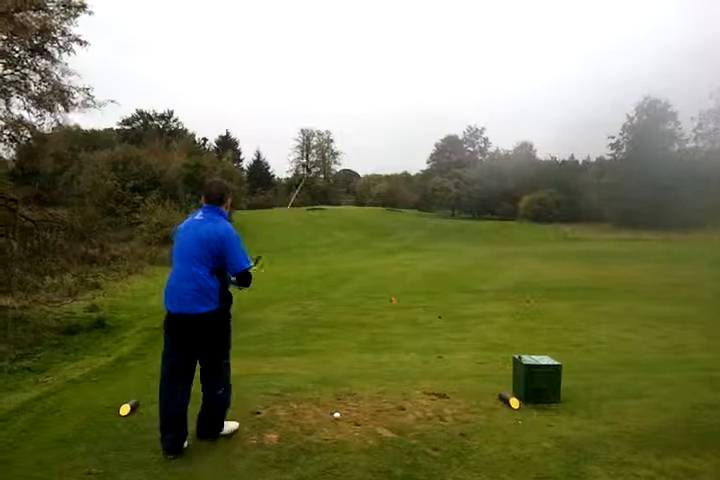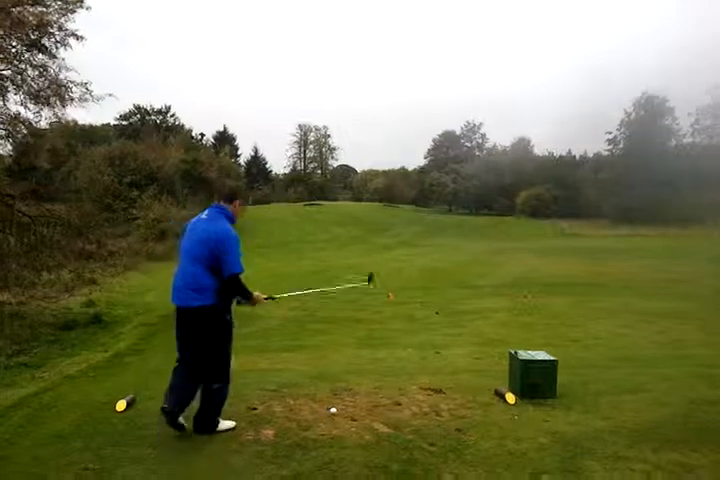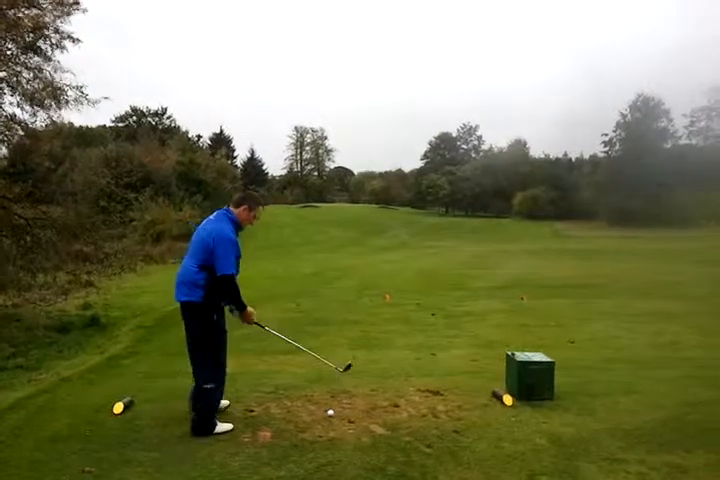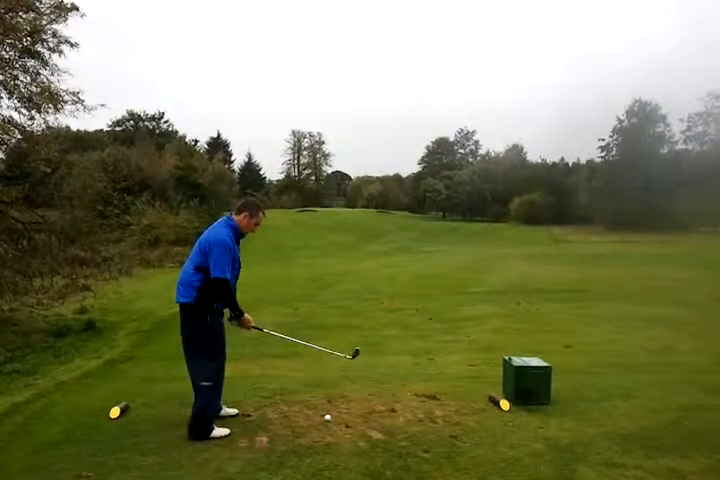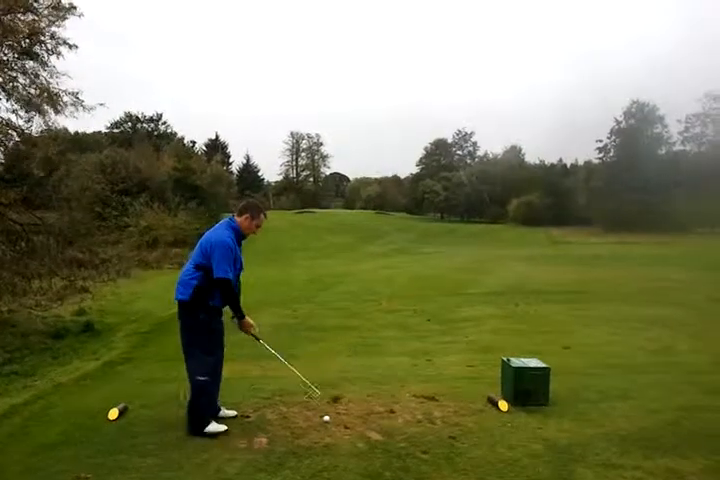
dt=0.3s
person 1, frame 1
left shoulder: (184, 226)
right shoulder: (225, 231)
right elbow: (242, 277)
right wrist: (243, 277)
left hip: (177, 309)
right hip: (209, 311)
left knee: (175, 375)
right knee: (215, 372)
left ankle: (172, 439)
right ankle: (210, 426)
person 1, frame 2
left shoulder: (194, 223)
right shoulder: (225, 232)
right elbow: (232, 280)
left wrist: (240, 294)
right wrist: (249, 296)
left hip: (185, 301)
right hip: (210, 306)
left knee: (189, 358)
right knee: (215, 366)
left ankle: (173, 406)
right ankle: (207, 421)
person 1, frame 3
left shoulder: (215, 221)
right shoulder: (225, 234)
right elbow: (226, 279)
left wrist: (233, 303)
right wrist: (242, 308)
left hip: (194, 296)
right hip: (202, 301)
left knee: (206, 355)
right knee: (211, 359)
left ankle: (202, 401)
right ankle: (204, 422)
person 1, frame 4
left shoulder: (224, 231)
right shoulder: (223, 239)
left elbow: (222, 280)
right elbow: (221, 283)
left wrist: (233, 310)
right wrist: (239, 314)
left hip: (202, 302)
right hip: (199, 305)
left knee: (214, 357)
right knee: (207, 361)
left ankle: (211, 406)
right ankle: (201, 425)
person 1, frame 5
left shoulder: (229, 234)
right shoulder: (224, 240)
left elbow: (230, 280)
right elbow: (224, 283)
left wrist: (238, 313)
right wrist: (241, 316)
left hip: (206, 302)
right hip: (196, 303)
left knee: (212, 356)
right knee: (205, 359)
left ankle: (210, 407)
right ankle: (199, 420)
